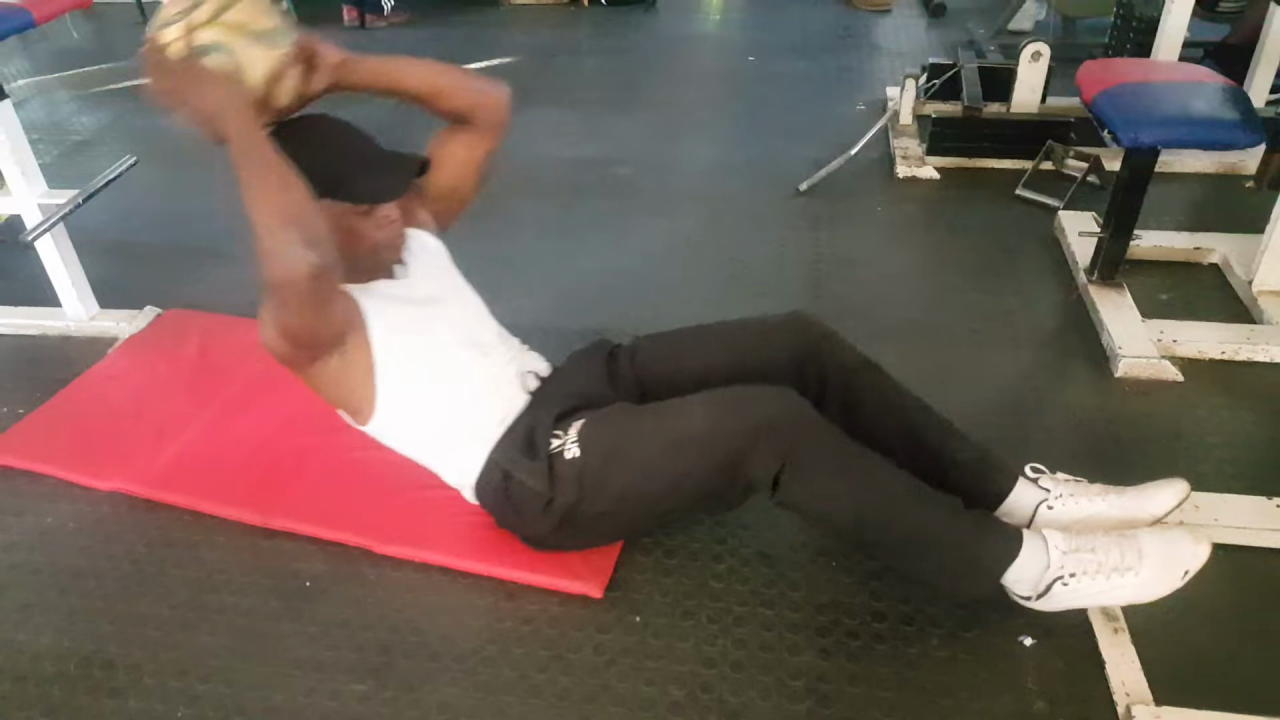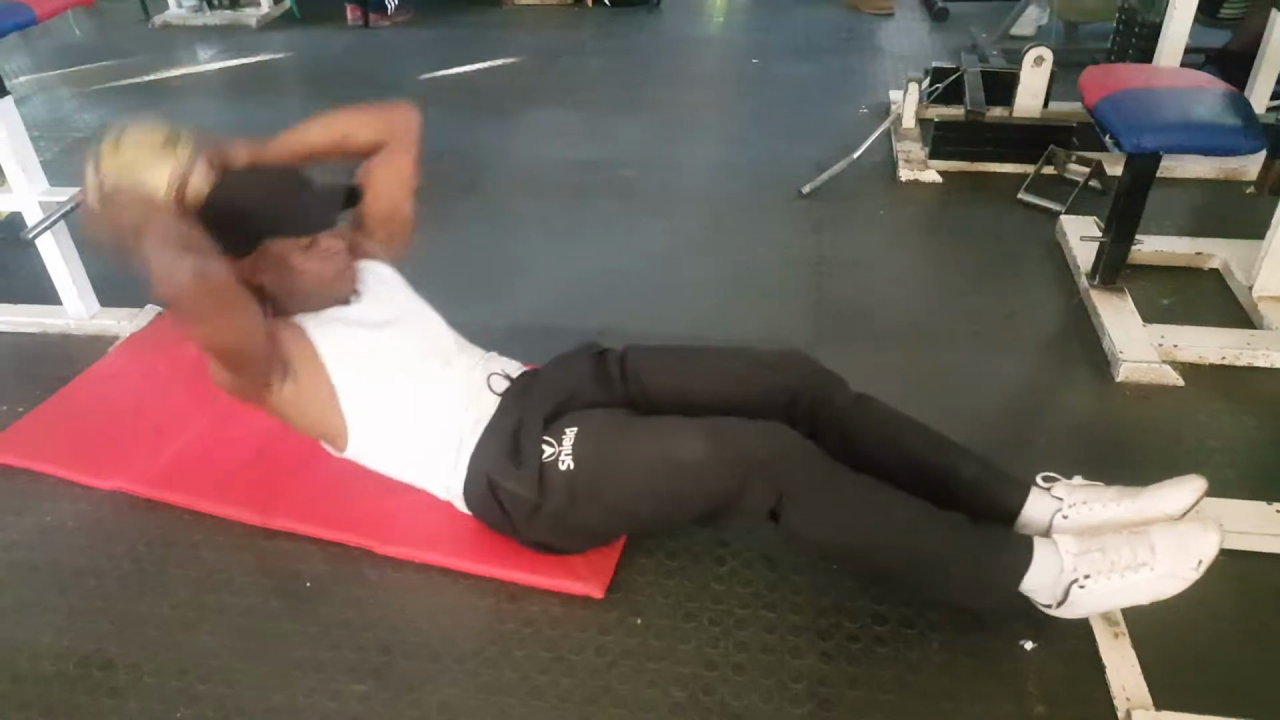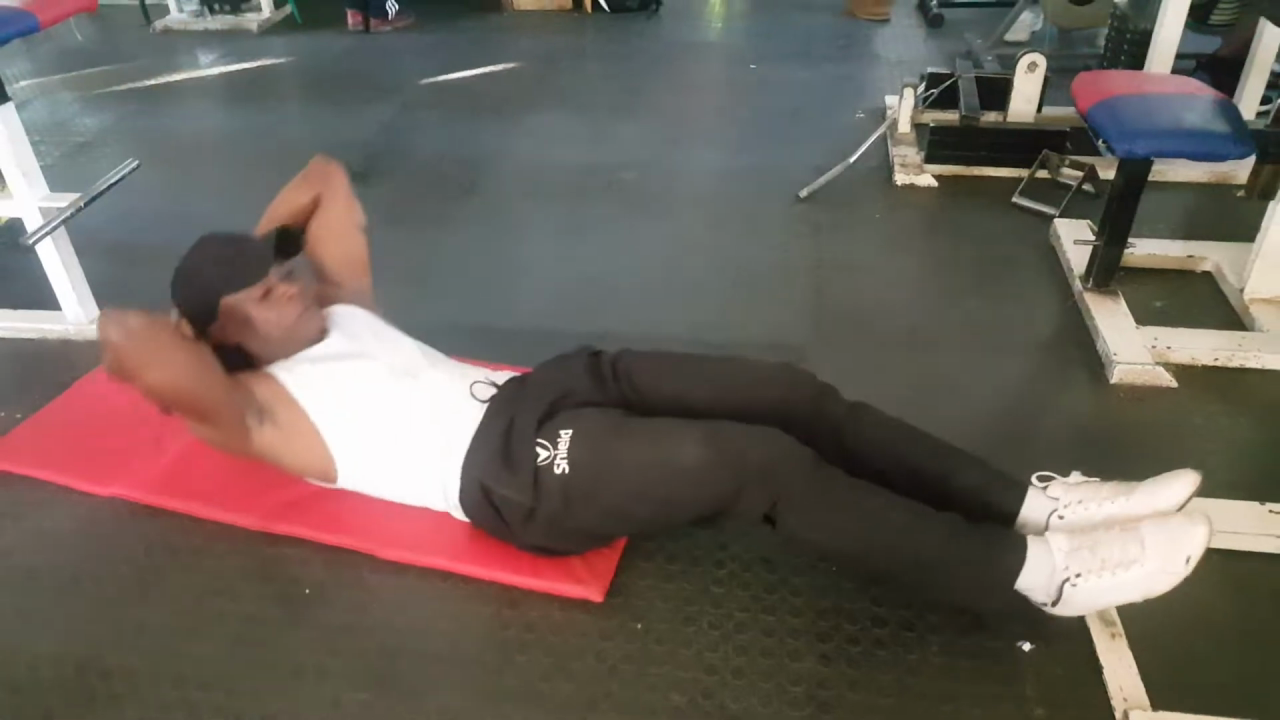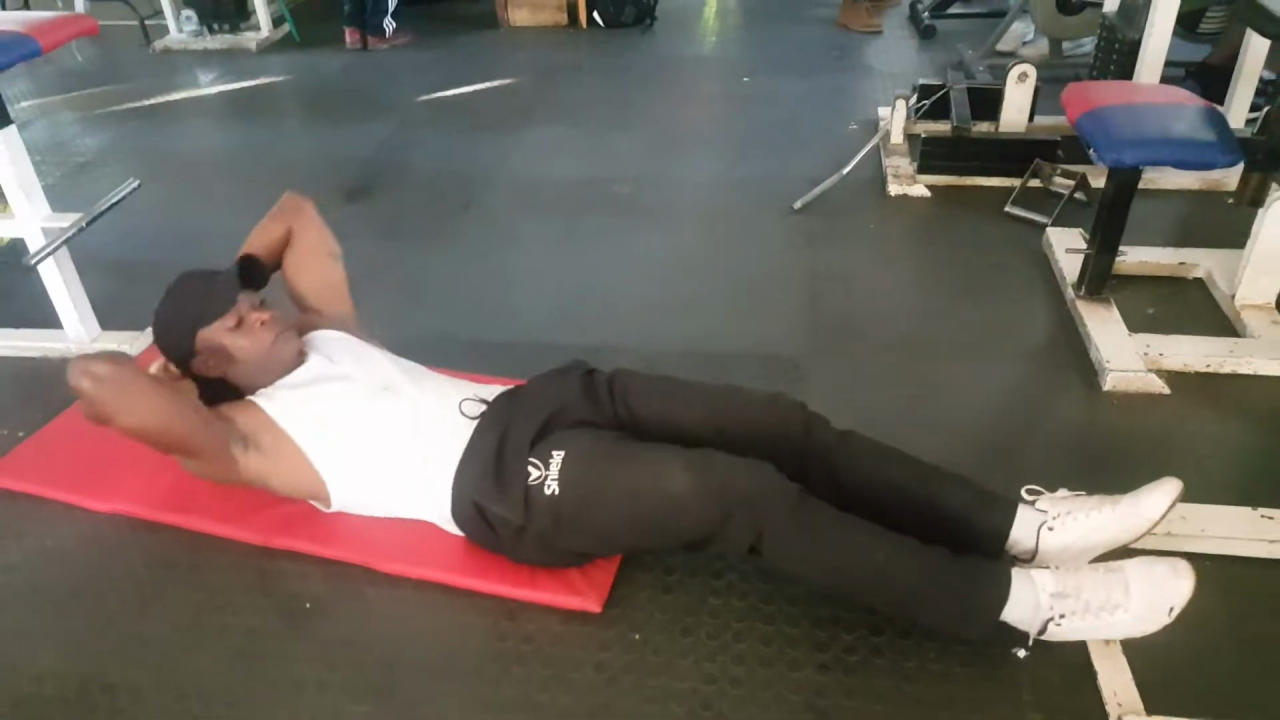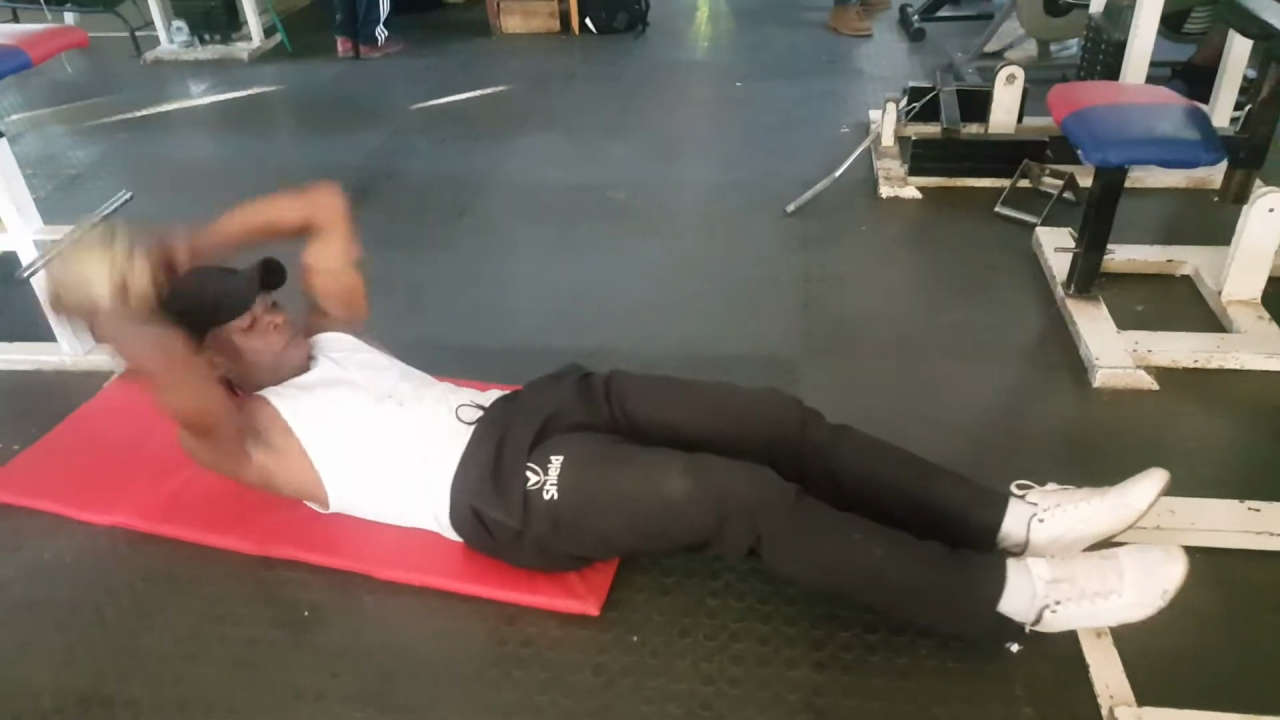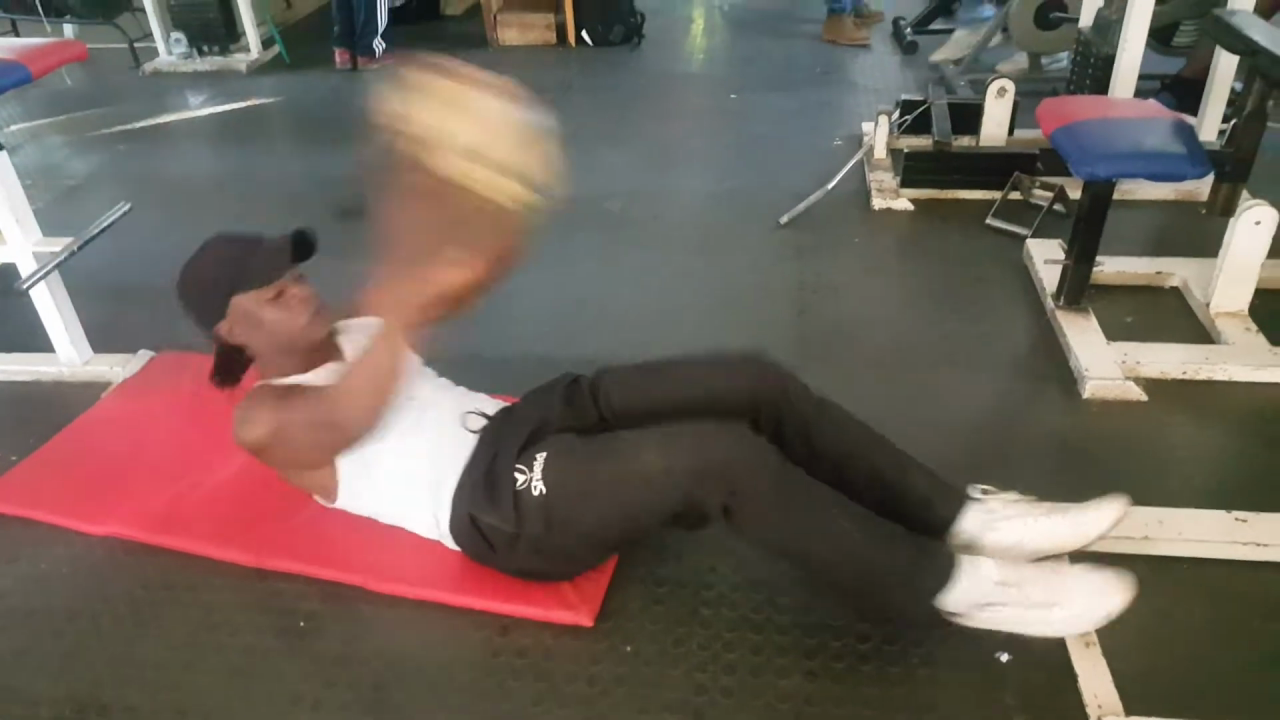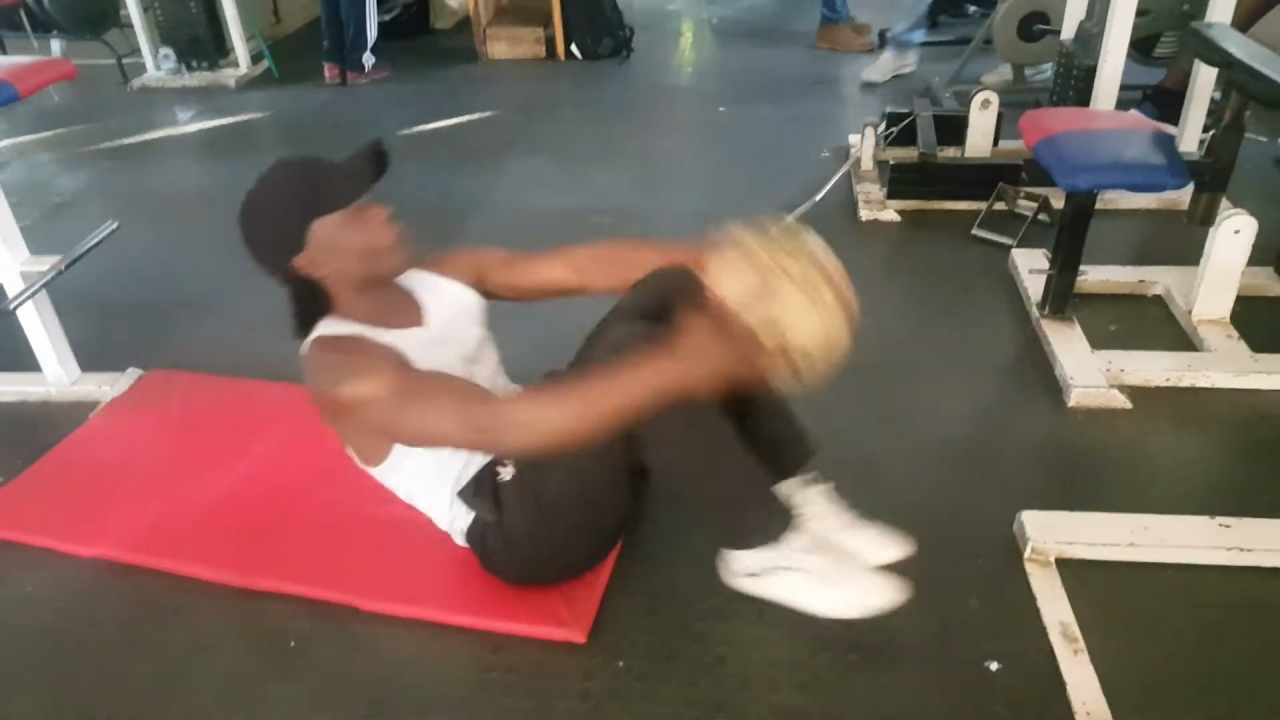
dt=0.2s
person 1, frame 1
left shoulder: (408, 232)
right shoulder: (304, 327)
left elbow: (488, 107)
right elbow: (302, 261)
left wrist: (346, 70)
right wrist: (236, 120)
left hip: (572, 389)
right hip: (535, 479)
left knee: (800, 344)
right knee: (771, 424)
left ankle: (1010, 495)
right ankle: (1020, 567)
person 1, frame 2
left shoulder: (363, 262)
right shoulder: (264, 359)
left elbow: (396, 125)
right elbow: (198, 283)
left wrist: (252, 157)
right wrist: (148, 221)
left hip: (556, 388)
right hip: (519, 473)
left knee: (795, 383)
right knee: (766, 459)
left ankle: (1028, 503)
right ankle: (1037, 575)
person 1, frame 3
left shoulder: (336, 308)
right shoulder: (250, 407)
left elbow: (327, 177)
right elbow: (127, 337)
left wrist: (248, 247)
right wrist: (183, 315)
left hip: (544, 390)
right hip: (510, 474)
left knee: (789, 394)
right knee: (761, 467)
left ankle: (1026, 502)
right ankle: (1031, 574)
person 1, frame 4
left shoulder: (324, 335)
right shoulder: (243, 436)
left elbow: (294, 213)
right elbow: (105, 386)
left wrist: (226, 282)
right wrist: (173, 354)
left hip: (536, 405)
right hip: (504, 487)
left knee: (782, 424)
right knee: (746, 496)
left ankle: (1017, 521)
right ankle: (1016, 600)
person 1, frame 5
left shoulder: (328, 336)
right shoulder: (245, 436)
left elbow: (326, 206)
right elbow: (171, 366)
left wrist: (202, 244)
right wrist: (107, 306)
left hip: (533, 410)
right hip: (502, 494)
left knee: (781, 422)
right knee: (744, 499)
left ankle: (1007, 513)
right ankle: (1011, 592)
person 1, frame 6
left shoulder: (359, 333)
right shoulder: (271, 423)
left elbow: (469, 269)
right elbow: (358, 405)
right wrist: (409, 266)
left hip: (539, 420)
right hip: (504, 509)
left knee: (755, 379)
right knee: (725, 454)
left ankle: (963, 515)
right ankle: (955, 583)
person 1, frame 7
left shoulder: (439, 273)
right shoulder: (346, 374)
left elbow: (583, 267)
right elbow: (512, 428)
right wrist: (683, 369)
right hip: (521, 523)
left knee: (671, 292)
right knee: (651, 353)
left ankle: (790, 495)
right ankle: (763, 549)
